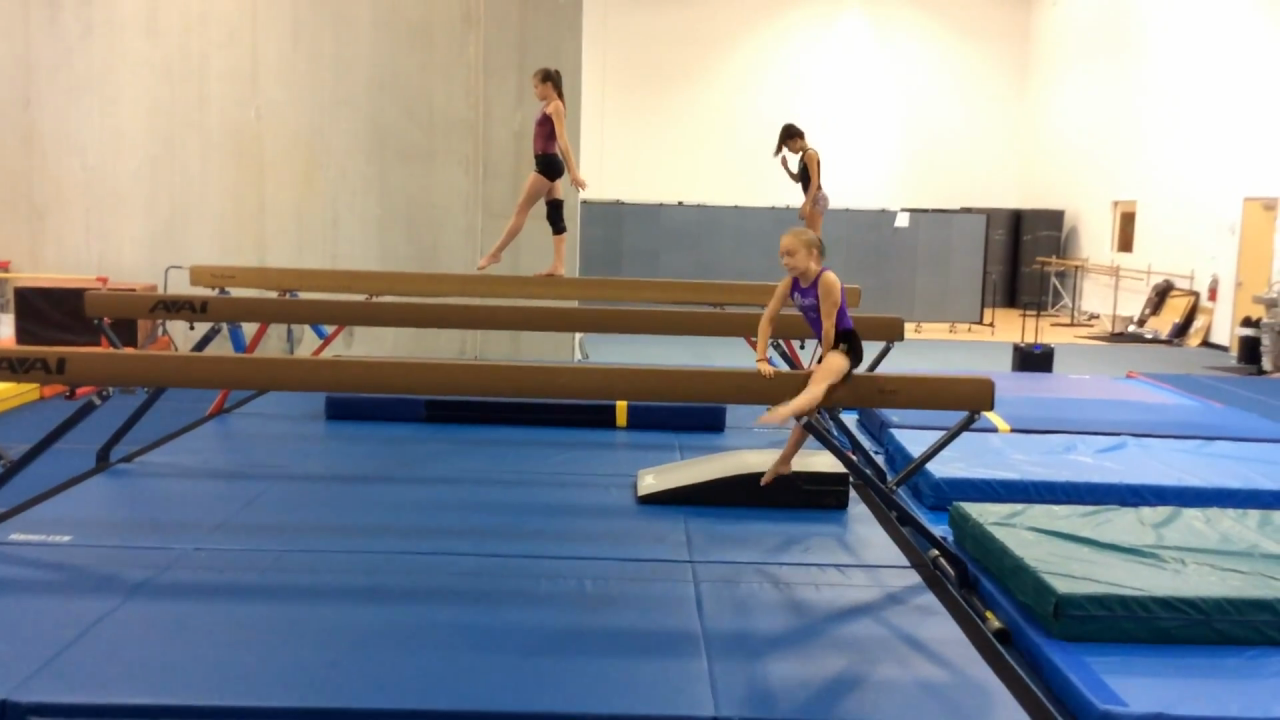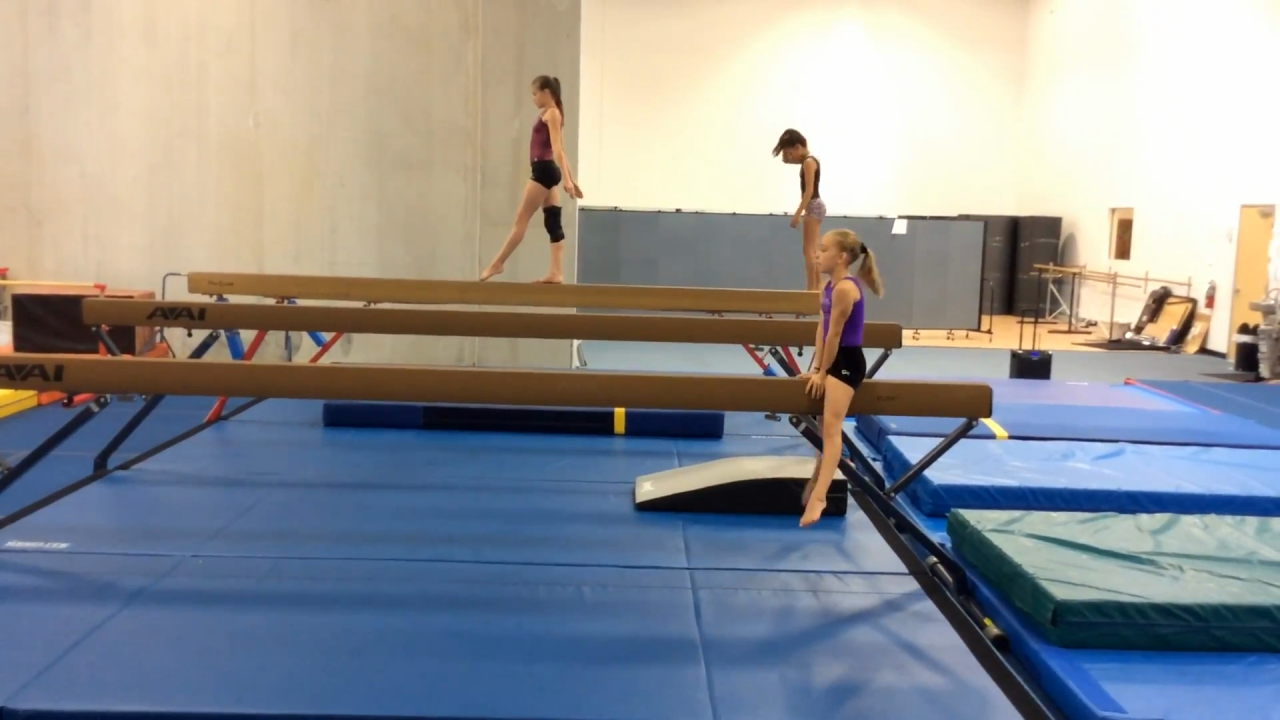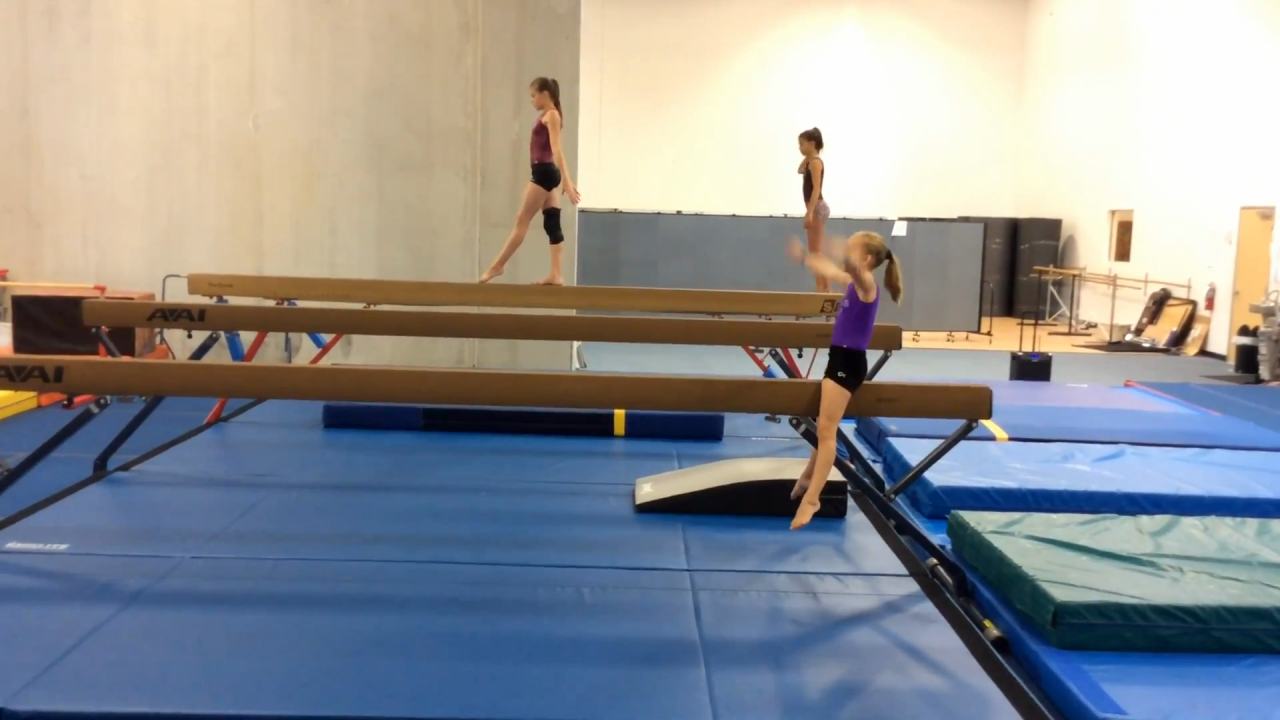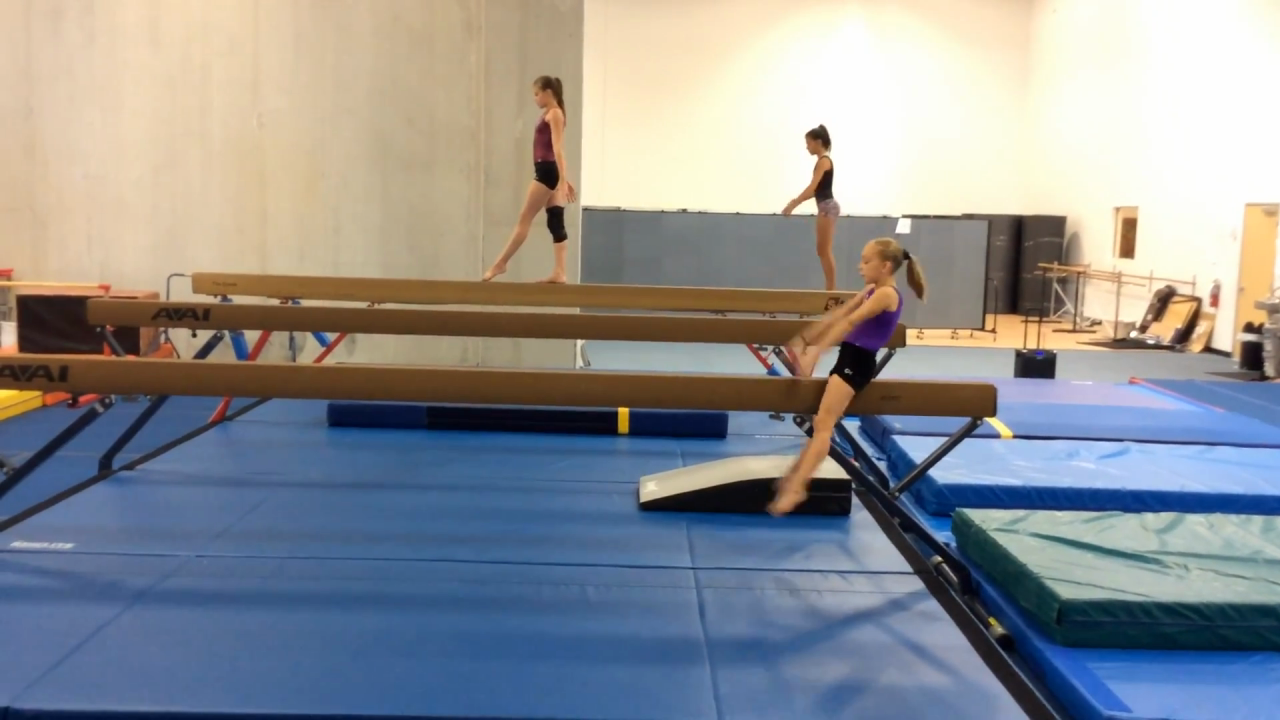
dt=0.7s
person 1, frame 1
left shoulder: (827, 280)
right shoulder: (790, 283)
left elbow: (829, 326)
right elbow: (767, 319)
left wrist: (823, 365)
right wrist: (762, 358)
left hip: (845, 343)
right hip: (830, 349)
left knee: (817, 384)
right knee: (811, 409)
left ankle: (788, 409)
right ankle: (784, 462)
person 1, frame 2
left shoulder: (845, 288)
right shoulder: (829, 286)
left elbow: (835, 334)
left wrist: (821, 372)
right wrist: (815, 367)
left hip: (847, 361)
right hip: (834, 360)
left knee: (831, 426)
right knee: (828, 424)
left ankle: (818, 495)
right ankle: (818, 478)
person 1, frame 3
left shoulder: (866, 284)
right shoulder: (852, 283)
left elbow: (855, 268)
right elbow: (828, 272)
left wrist: (849, 260)
right wrist: (807, 258)
left hip: (850, 363)
right hip: (840, 360)
left knee: (827, 431)
right knee: (825, 428)
left ankle: (811, 498)
right ankle: (809, 477)
person 1, frame 4
left shoulder: (887, 294)
right shoulder: (871, 291)
left elbow: (849, 322)
right elbow: (838, 315)
left wrist: (814, 353)
right wrist: (805, 338)
left hip: (858, 362)
right hip: (849, 358)
left knee: (824, 422)
right knee: (822, 421)
left ankle: (796, 486)
right ankle: (797, 473)
person 2, frame 1
left shoulder: (555, 106)
right shoulder: (548, 107)
left elbow: (563, 140)
left wrist: (574, 172)
right wrist: (571, 171)
left hip: (548, 163)
right hip: (549, 164)
left knee: (521, 209)
right knee: (555, 215)
left ankle: (496, 253)
right ankle: (557, 265)
person 2, frame 2
left shoulder: (552, 114)
right shoulder: (546, 114)
left elbow: (557, 149)
right elbow: (559, 149)
left wrist: (566, 179)
right wrist: (569, 179)
left hip: (544, 170)
right hip: (546, 171)
left knee: (521, 219)
right knee: (553, 223)
left ankle: (498, 263)
right ankle: (556, 272)
person 2, frame 3
left shoulder: (551, 115)
right shoulder: (545, 116)
left elbow: (556, 150)
left wrist: (566, 181)
right wrist: (566, 180)
left hip: (544, 172)
right hip: (545, 172)
left knee: (521, 221)
right knee: (552, 225)
left ankle: (497, 266)
right ankle: (555, 274)
person 2, frame 4
left shoulder: (555, 114)
right shoulder: (549, 115)
left elbow: (558, 148)
left wrist: (563, 179)
right wrist: (564, 180)
left hip: (547, 171)
right hip: (547, 171)
left knee: (524, 219)
right knee: (556, 223)
left ankle: (500, 264)
right ankle: (559, 272)
